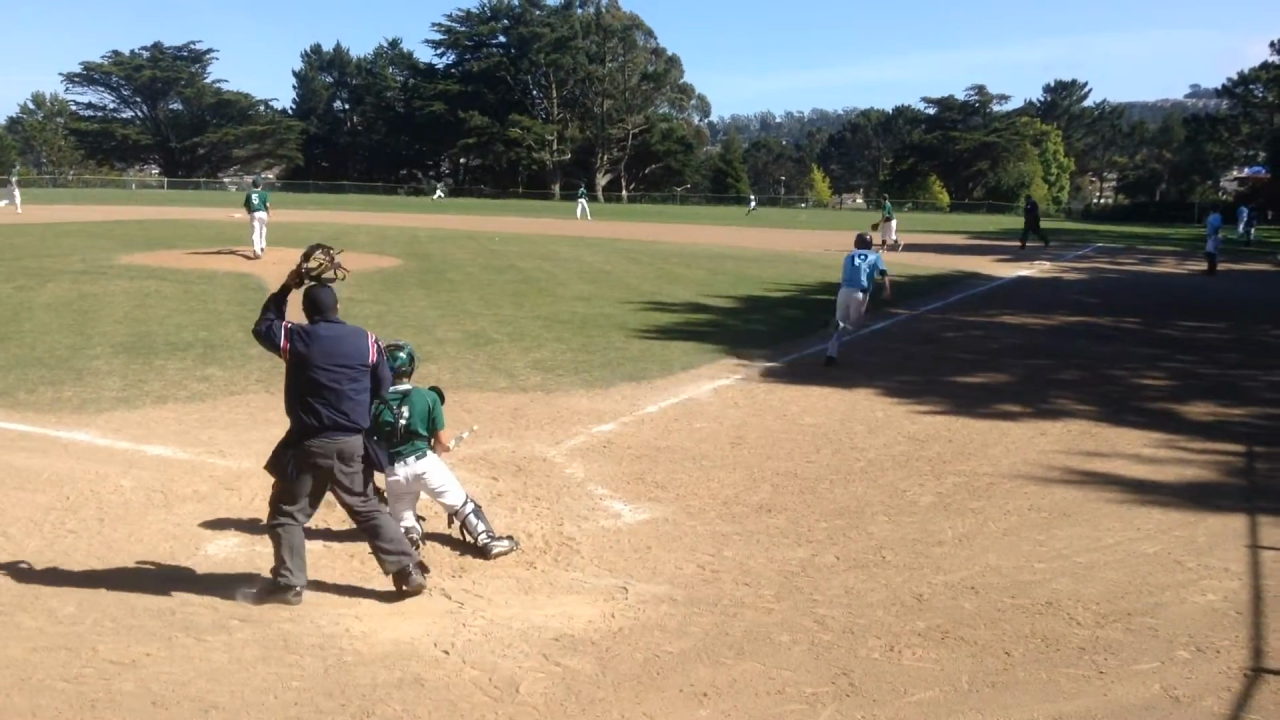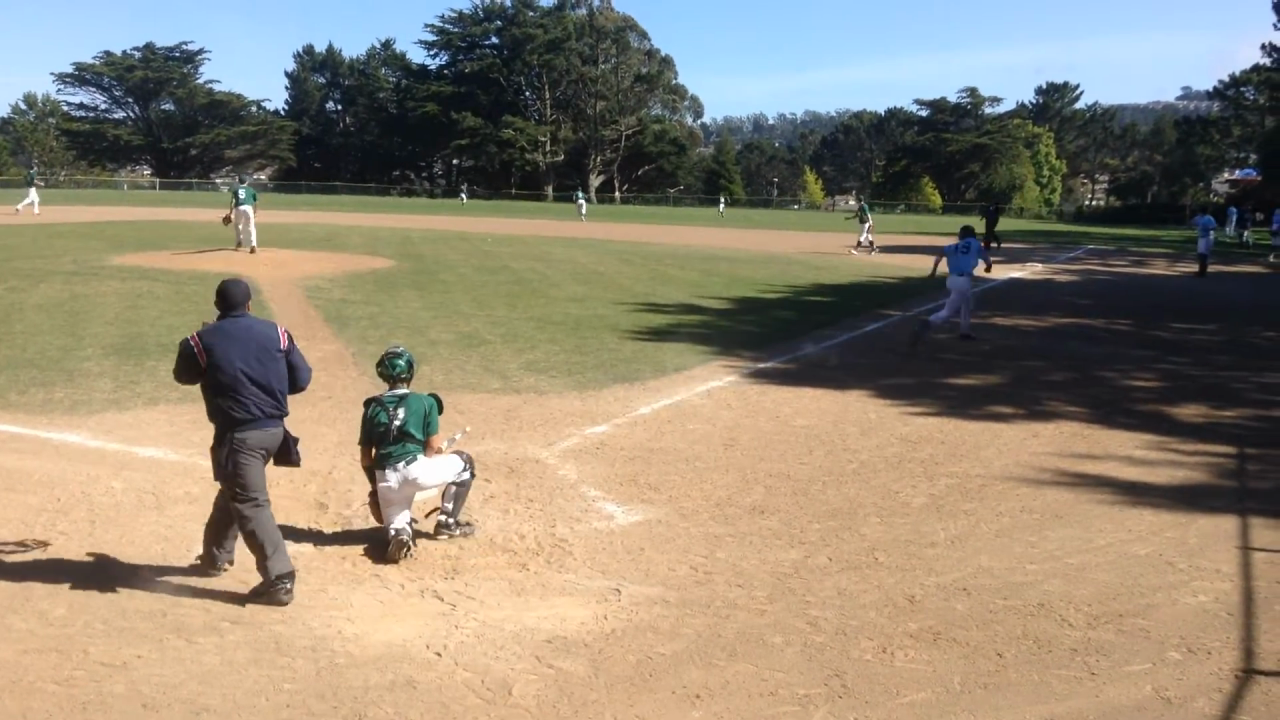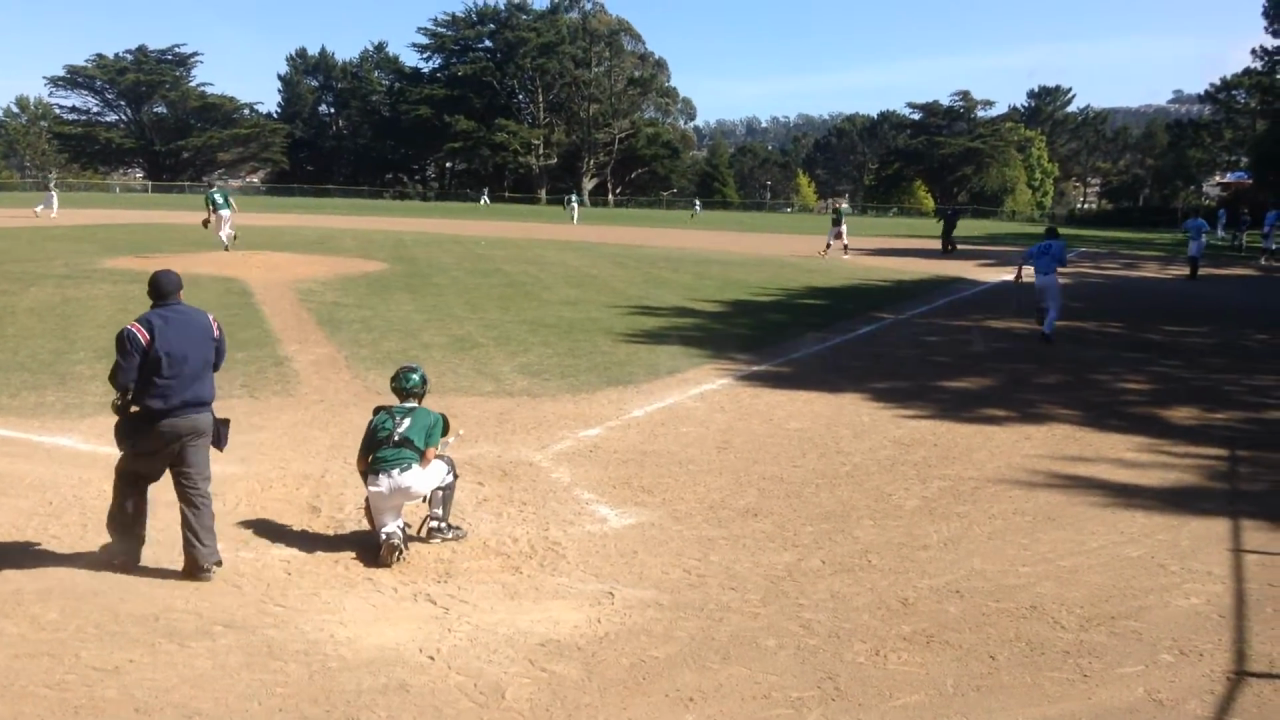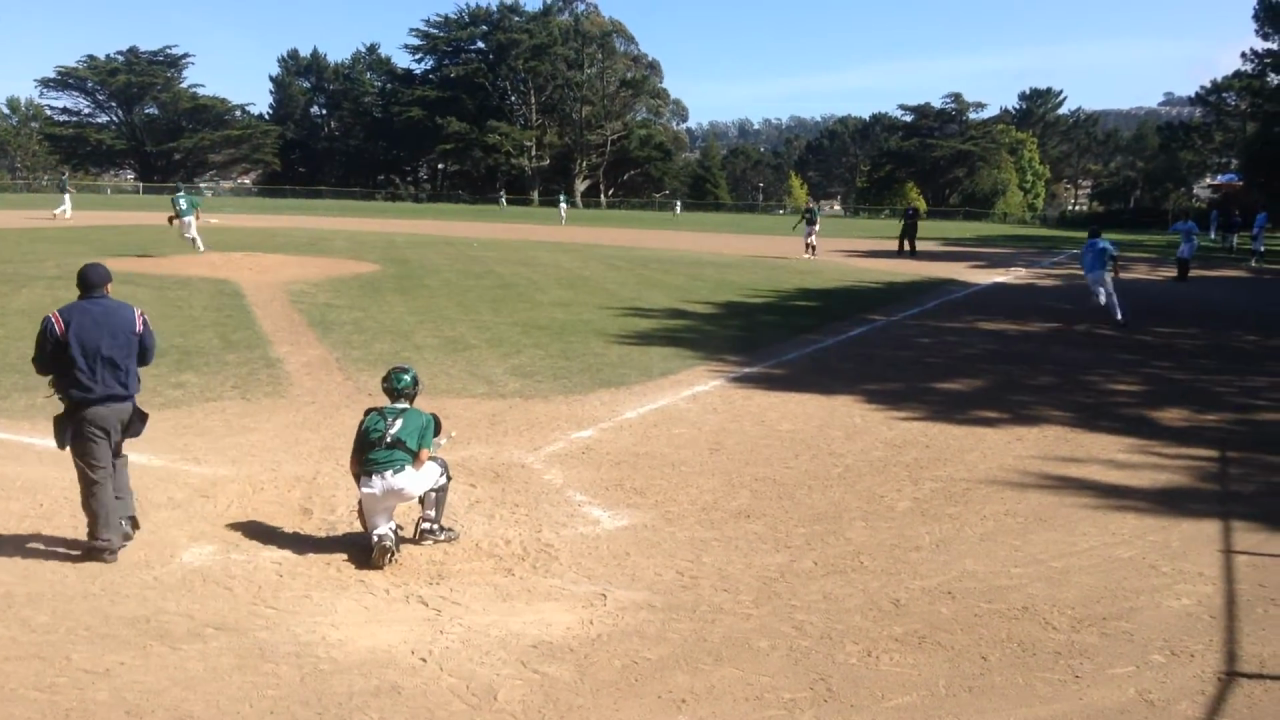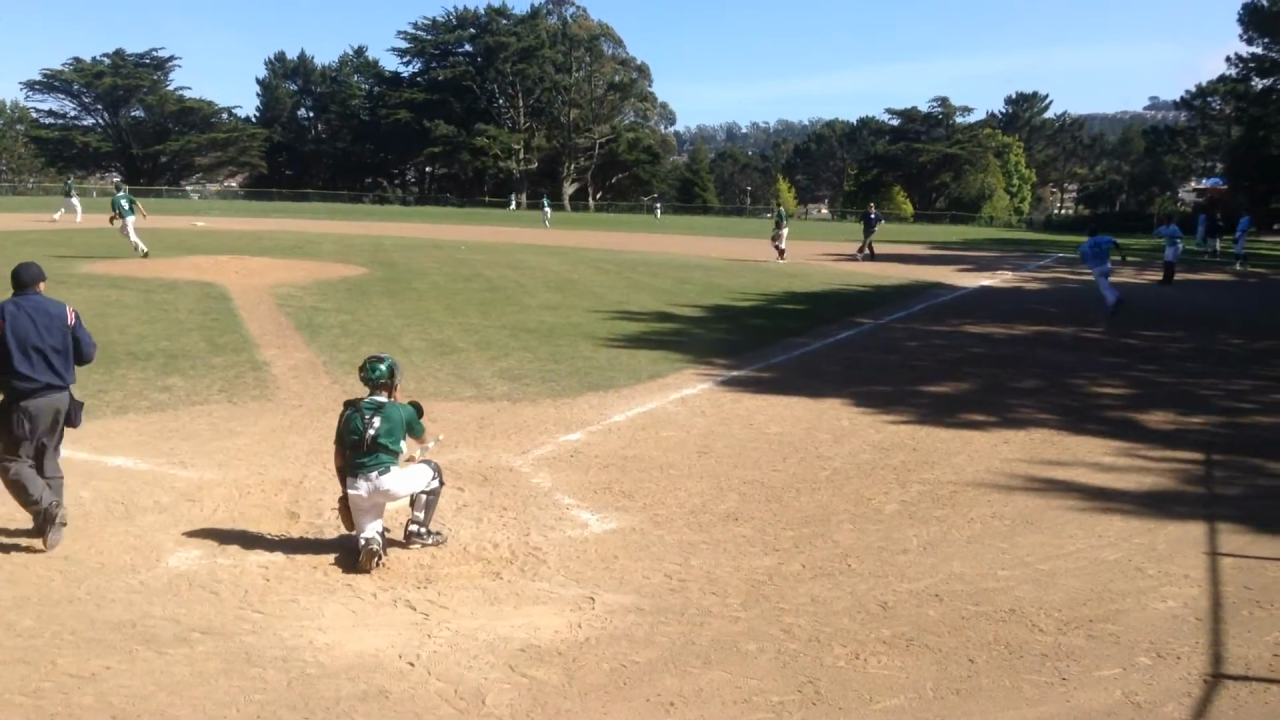
dt=0.4s
person 1, frame 1
left shoulder: (295, 339)
right shoulder: (366, 340)
left elbow: (263, 328)
right elbow: (381, 387)
left wrist: (286, 288)
left hip: (310, 443)
right hip: (351, 443)
left knee: (287, 511)
right knee: (366, 507)
left ankle: (287, 584)
right ankle: (408, 570)
person 1, frame 2
left shoulder: (204, 340)
right shoulder: (276, 333)
left elbow: (183, 375)
right elbow: (302, 379)
left hip: (239, 435)
right hip: (273, 430)
left knee: (252, 505)
right knee: (234, 491)
left ankle: (278, 579)
right ankle: (215, 556)
person 1, frame 3
left shoulder: (139, 329)
right shoulder: (207, 321)
left elbow: (122, 380)
right elbow: (216, 363)
left wrist: (126, 397)
left hip: (160, 421)
right hip: (200, 418)
left knee: (131, 478)
right knee: (195, 489)
left ankle: (126, 549)
right ankle: (202, 560)
person 1, frame 4
left shoulder: (59, 319)
right shoulder: (133, 315)
left elbow: (42, 366)
right elbow: (146, 356)
left hip: (86, 411)
right hip: (123, 406)
left knee: (95, 476)
right knee: (114, 462)
left ankle: (105, 543)
right ankle: (123, 520)
person 1, frame 5
right shoulder: (64, 312)
right elbow: (87, 353)
left hip: (23, 403)
right hip: (59, 398)
right knee: (47, 460)
left ankle: (47, 509)
right ankle: (48, 519)
person 2, frame 1
left shoulder: (375, 403)
right shoulder: (428, 397)
right elbow: (443, 442)
left hip: (395, 472)
right hip: (424, 463)
left knee: (404, 518)
right knee: (460, 503)
left ankle: (408, 534)
right ankle: (487, 539)
person 2, frame 2
left shoulder: (372, 407)
right shoulder: (425, 401)
left elbow: (365, 458)
right elbow: (433, 447)
left wrist: (375, 488)
left hip: (386, 477)
right hip: (416, 469)
left knee: (396, 525)
right knee: (463, 463)
left ankle: (399, 535)
right ankle: (447, 523)
person 2, frame 3
left shoulder: (380, 416)
right shoulder: (432, 417)
left elbow: (361, 462)
right elbow: (428, 457)
left wrist: (372, 491)
left hip: (377, 484)
right hip: (408, 480)
left knee: (387, 529)
right knee: (445, 465)
left ankle: (391, 537)
right ankle: (438, 527)
person 2, frame 4
left shoulder: (370, 418)
right shoulder: (424, 418)
left elbow: (354, 464)
right elbow: (422, 458)
left wrist: (365, 492)
left hip: (370, 486)
right hip: (402, 482)
left knee: (379, 530)
right knee: (438, 467)
left ankle: (382, 538)
right ankle: (430, 528)
person 2, frame 5
left shoulder: (349, 411)
right shoulder: (403, 411)
left elbow: (339, 458)
right elbow: (421, 439)
left wrist: (346, 492)
left hip: (357, 486)
right hip: (388, 481)
left knee: (368, 534)
right knee: (431, 470)
left ankle: (369, 543)
right ankle: (418, 531)
